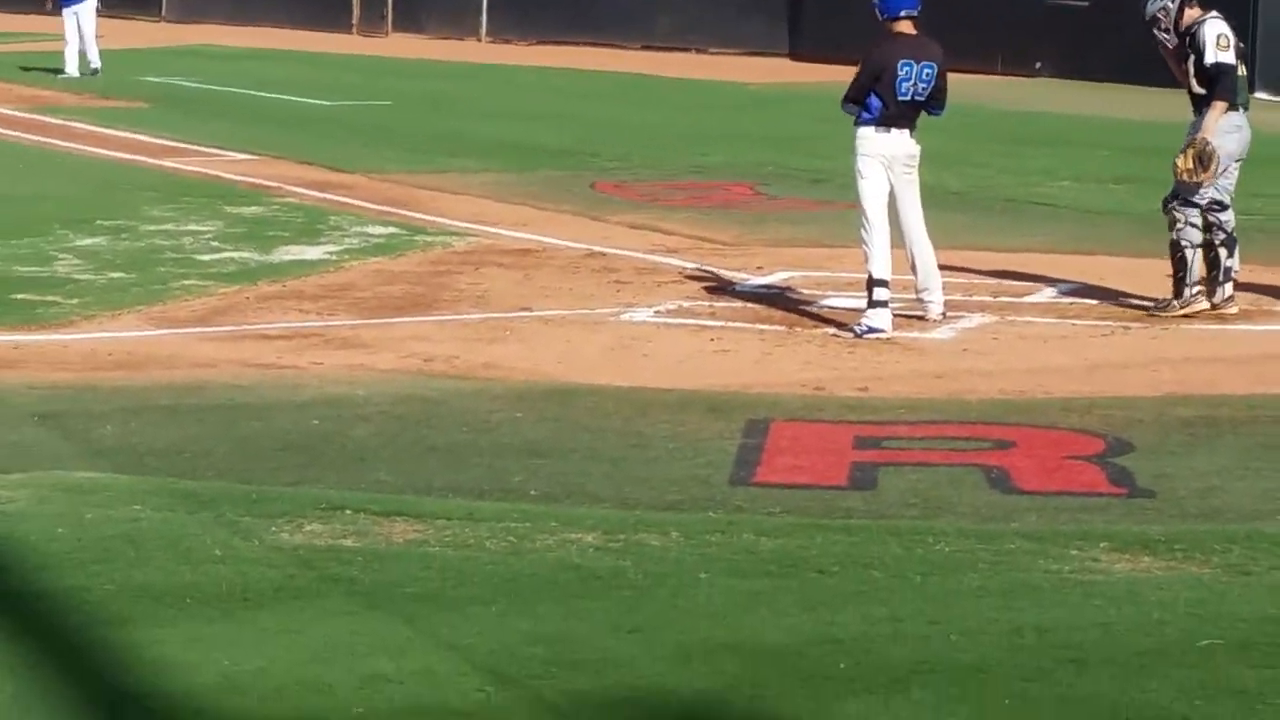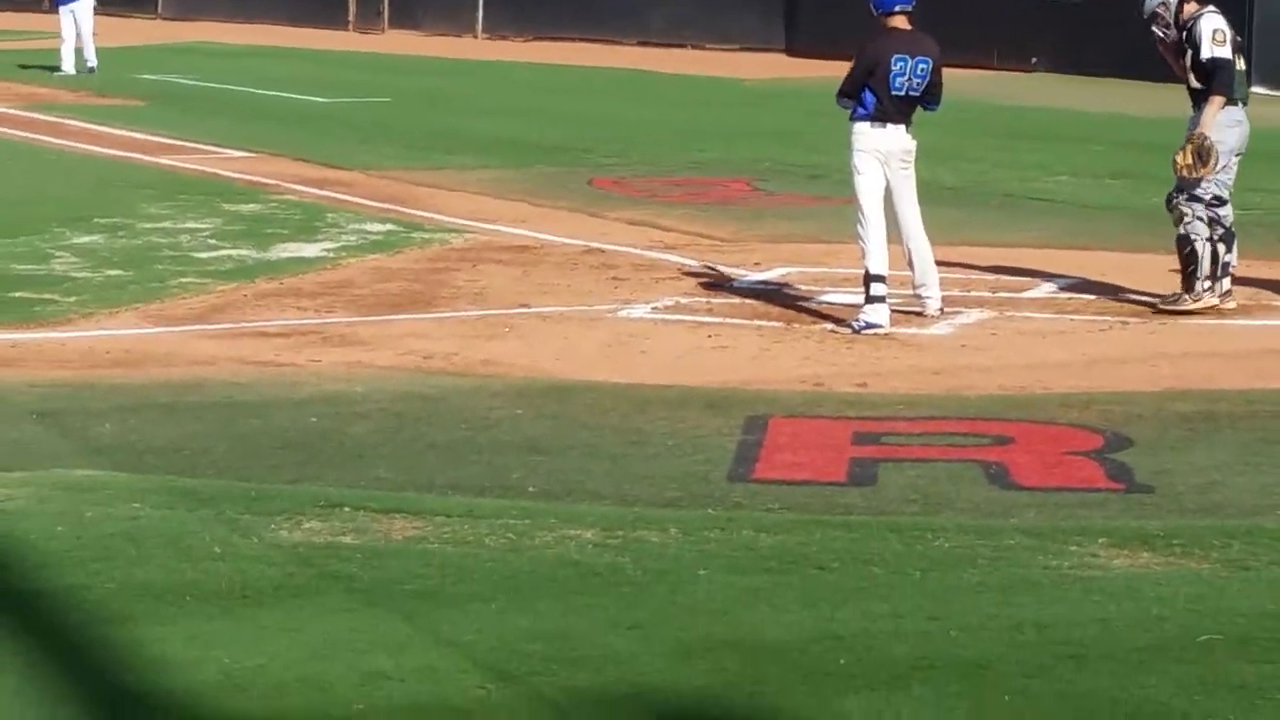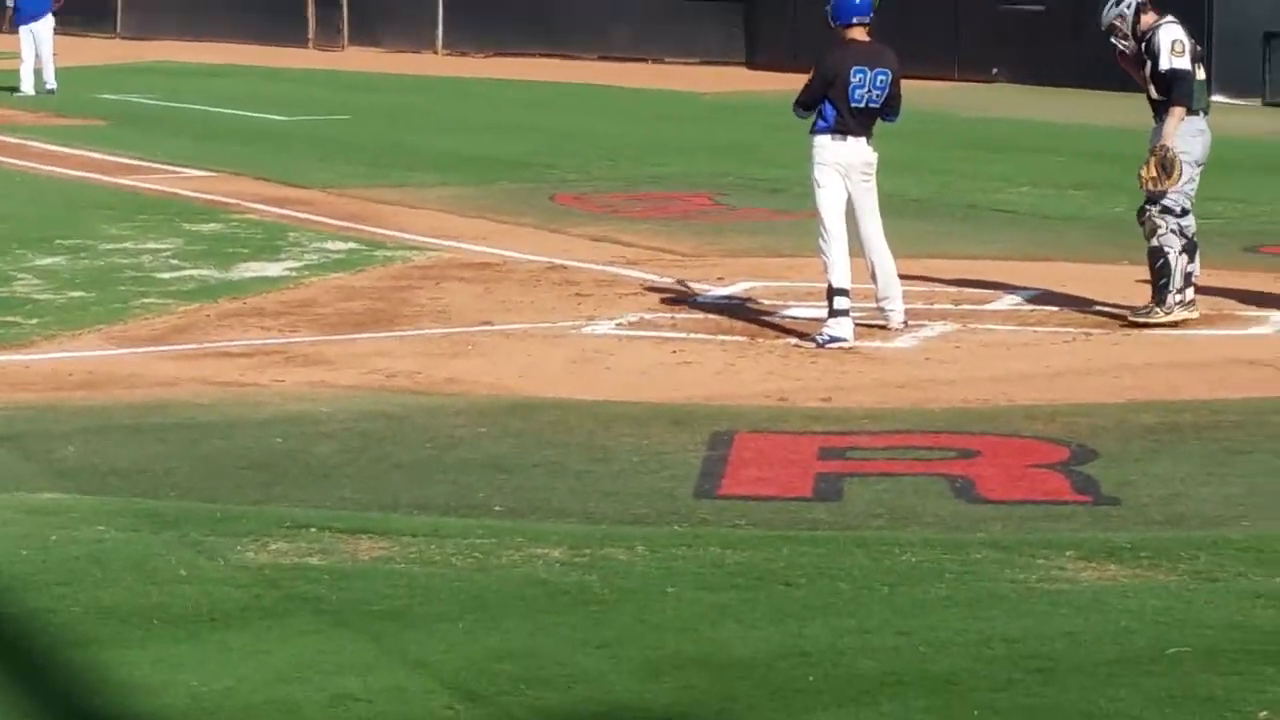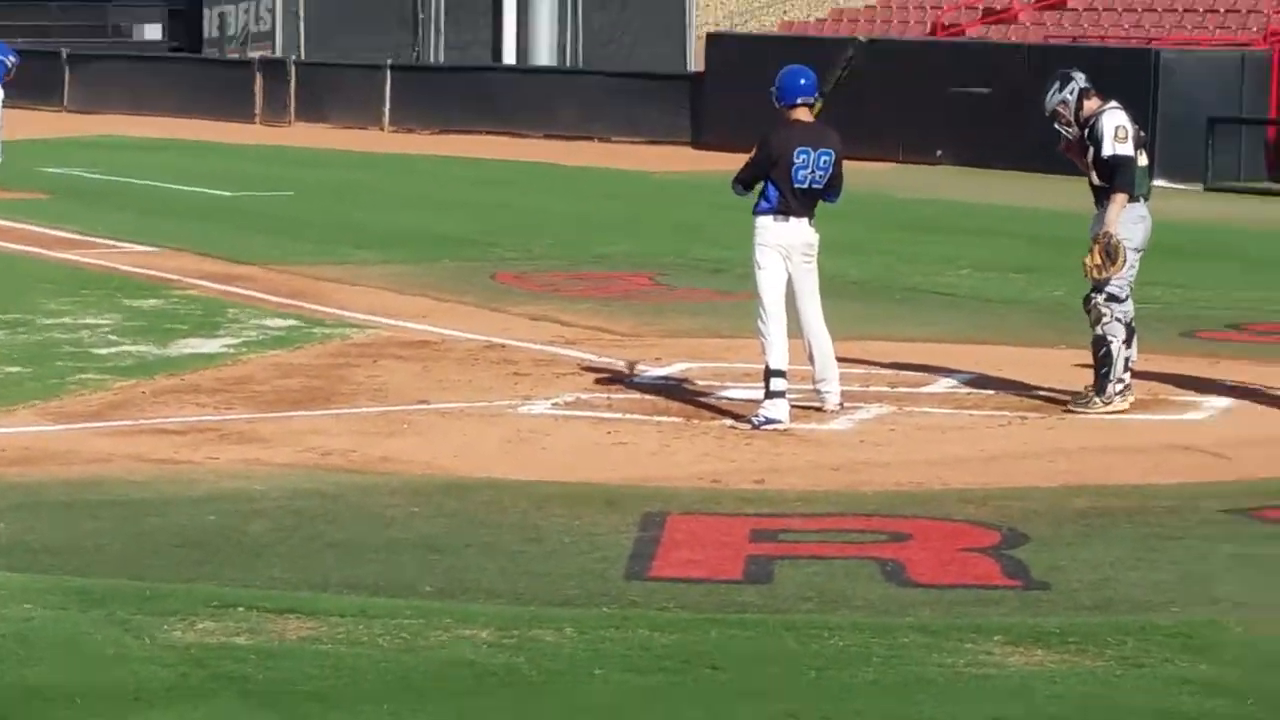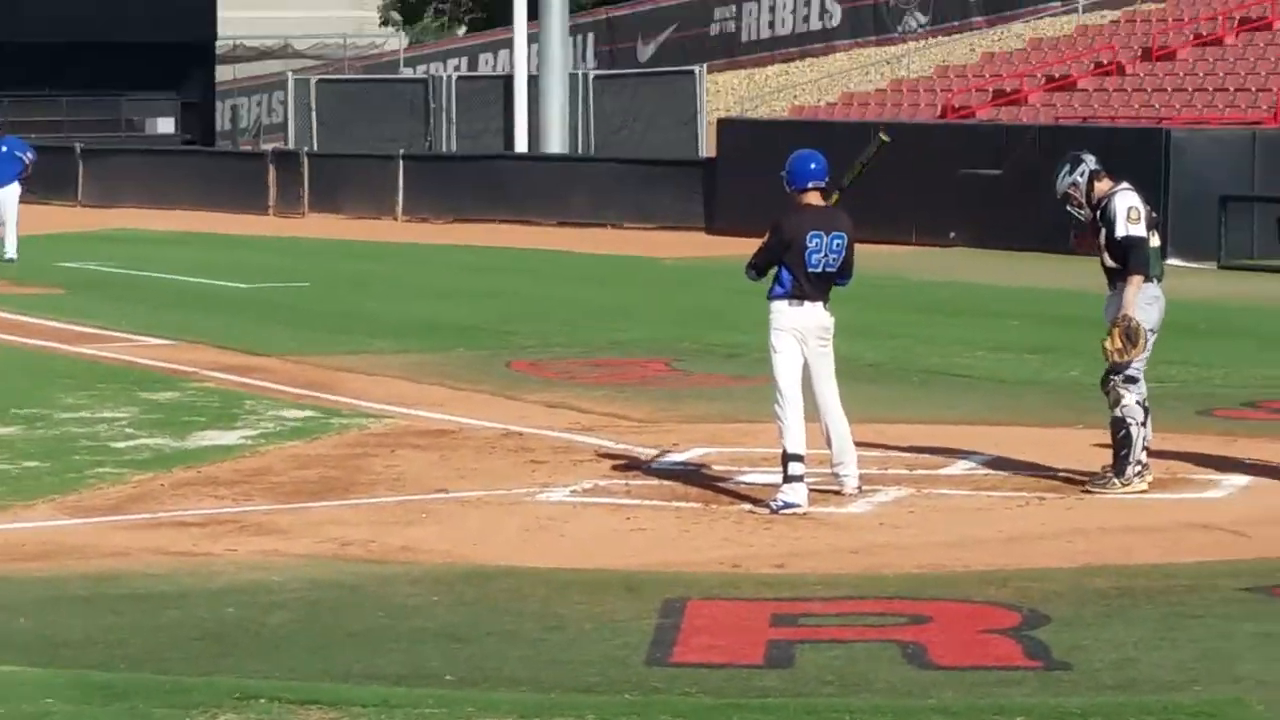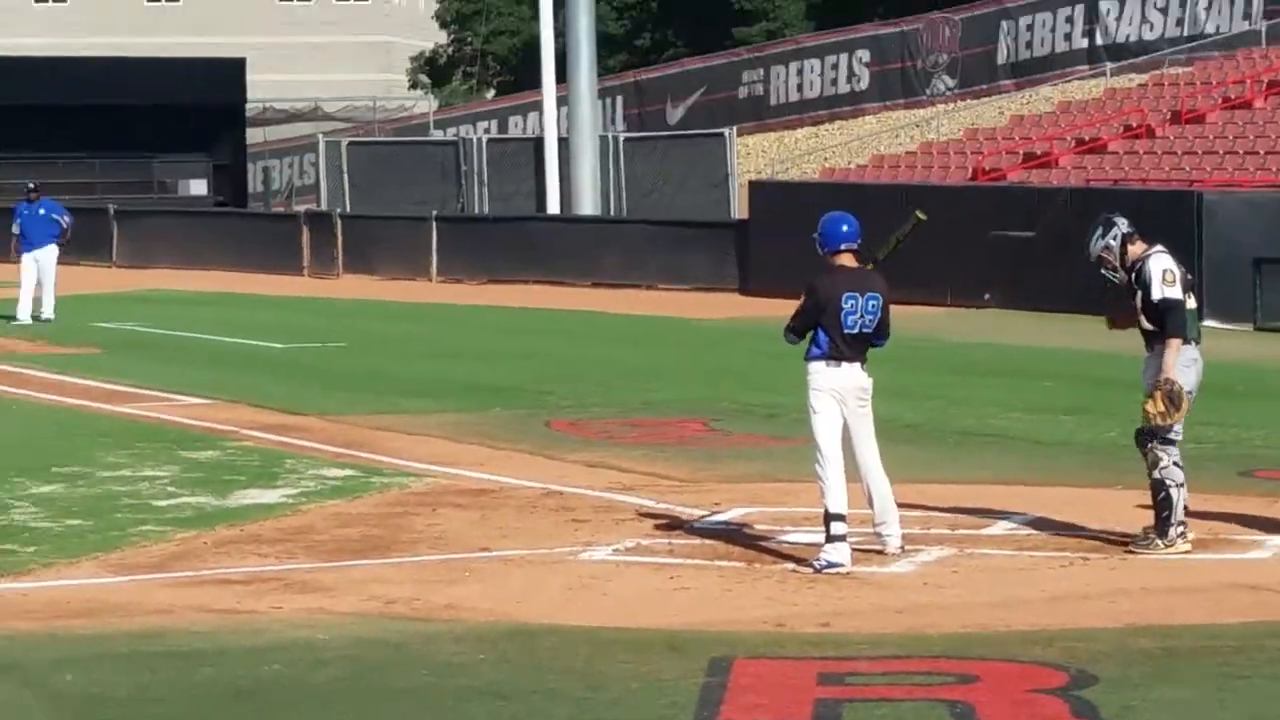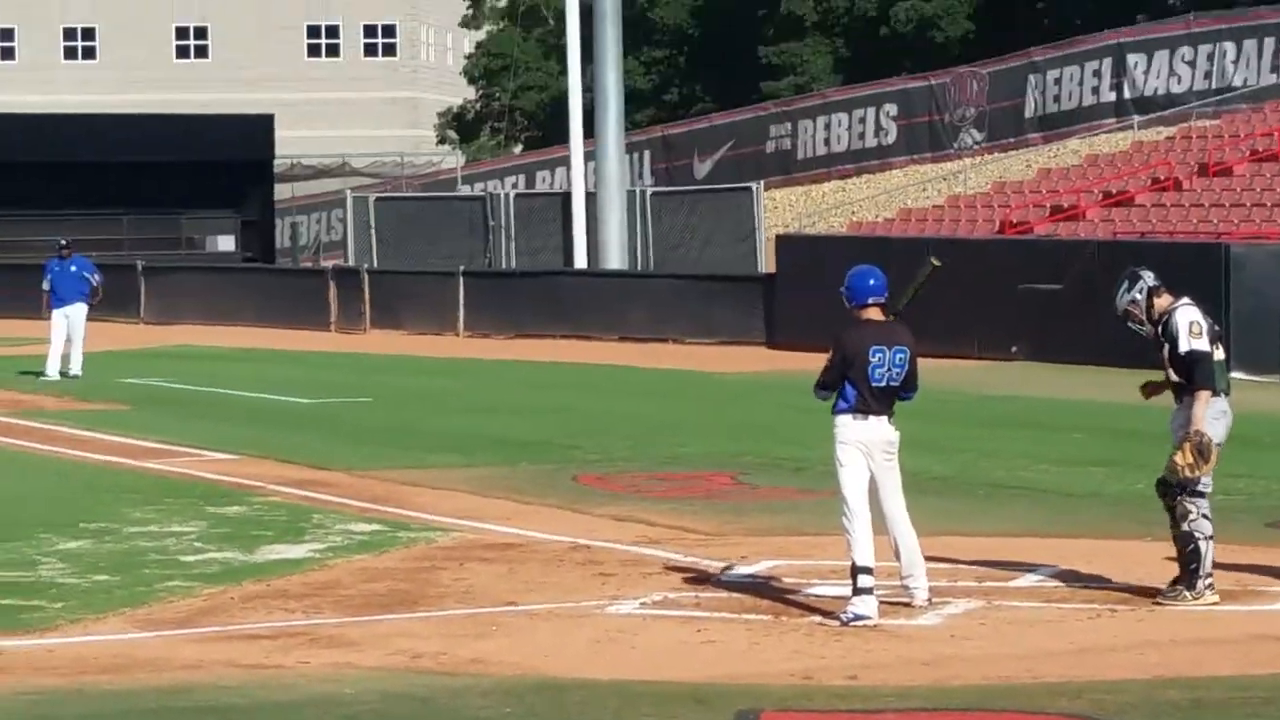
dt=0.1s
person 1, frame 1
left shoulder: (882, 51)
right shoulder: (934, 53)
left elbow: (850, 104)
right elbow: (936, 108)
left hip: (874, 141)
right hip: (907, 142)
left knee: (876, 225)
right knee: (913, 221)
left ankle: (879, 314)
right ankle: (933, 301)
person 1, frame 2
left shoulder: (876, 46)
right shoulder: (929, 48)
left elbow: (845, 97)
right elbow: (932, 102)
left hip: (870, 137)
right hip: (903, 138)
left knee: (872, 220)
right knee: (910, 217)
left ankle: (877, 311)
right ankle: (931, 297)
person 1, frame 3
left shoulder: (834, 57)
right shoulder: (888, 59)
left elbow: (802, 108)
right elbow: (891, 113)
left hip: (831, 150)
right hip: (864, 149)
left knee: (833, 233)
right knee: (872, 229)
left ankle: (840, 324)
right ankle: (894, 310)
person 1, frame 4
left shoulder: (776, 137)
right shoulder: (831, 139)
left elbow: (741, 185)
right elbow: (832, 194)
left hip: (772, 229)
right hip: (806, 230)
left knee: (772, 313)
right knee: (811, 309)
left ankle: (777, 404)
right ankle: (830, 391)
person 1, frame 5
left shoulder: (789, 222)
right shoulder: (842, 222)
left elbow: (754, 271)
right elbow: (844, 277)
left hip: (788, 314)
right hip: (821, 314)
left knee: (789, 397)
right knee: (828, 393)
left ankle: (795, 488)
right ankle: (848, 475)
person 1, frame 6
left shoulder: (823, 284)
right shoulder: (877, 283)
left elbow: (793, 334)
right elbow: (880, 338)
left hip: (826, 375)
right hip: (859, 375)
left knee: (829, 457)
right knee: (868, 453)
left ankle: (837, 548)
right ankle: (891, 535)
person 1, frame 7
left shoulder: (850, 337)
right shoulder: (904, 337)
left elbow: (823, 390)
right elbow: (909, 392)
left hip: (853, 428)
right hip: (886, 428)
left knee: (856, 511)
right knee: (895, 506)
left ankle: (864, 600)
right ankle: (918, 587)
person 2, frame 1
left shoulder: (1212, 30)
right shoulder: (1195, 35)
left elbow: (1225, 85)
left wrist: (1205, 130)
right wrist: (1173, 58)
left hip: (1221, 128)
right hip: (1228, 130)
left knee: (1183, 202)
right knee: (1217, 209)
left ankle: (1188, 292)
right ankle: (1222, 293)
person 2, frame 2
right shoulder: (1196, 29)
left elbow: (1222, 76)
left wrist: (1204, 124)
right wrist: (1172, 54)
left hip: (1220, 121)
right hip: (1223, 122)
left knee: (1189, 199)
right knee: (1215, 204)
left ankle: (1199, 288)
right ankle: (1221, 288)
person 2, frame 3
left shoulder: (1167, 33)
right shoulder: (1156, 39)
left elbow: (1182, 88)
left wrist: (1166, 137)
right wrist: (1132, 66)
left hip: (1182, 131)
right hip: (1184, 132)
left knee: (1158, 211)
right knee: (1178, 214)
left ankle: (1168, 301)
right ankle: (1183, 298)
person 2, frame 4
left shoulder: (1110, 119)
right shoulder: (1099, 123)
left elbow: (1124, 173)
left wrist: (1110, 224)
right wrist: (1079, 156)
left hip: (1123, 217)
right hip: (1120, 218)
left knee: (1104, 299)
right knee: (1116, 299)
left ankle: (1111, 391)
right ankle: (1120, 381)
person 2, frame 5
left shoulder: (1123, 200)
right shoulder: (1111, 205)
left elbow: (1138, 255)
left wrist: (1128, 306)
right wrist: (1092, 244)
left hip: (1136, 298)
right hip: (1131, 298)
left knee: (1120, 380)
right knee: (1130, 379)
left ankle: (1129, 472)
right ankle: (1136, 462)
person 2, frame 6
left shoulder: (1157, 263)
right shoulder: (1148, 267)
left elbow: (1176, 317)
left wrist: (1168, 369)
right wrist: (1132, 321)
left hip: (1175, 361)
right hip: (1168, 361)
left knee: (1161, 442)
right knee: (1153, 440)
left ankle: (1171, 533)
right ankle: (1173, 522)
person 2, frame 7
left shoulder: (1184, 316)
right shoulder: (1174, 319)
left elbow: (1203, 369)
left wrist: (1197, 422)
right wrist: (1163, 385)
left hip: (1203, 413)
right hip: (1195, 413)
left knee: (1190, 495)
right knee: (1172, 489)
left ankle: (1199, 585)
right ankle: (1193, 573)
